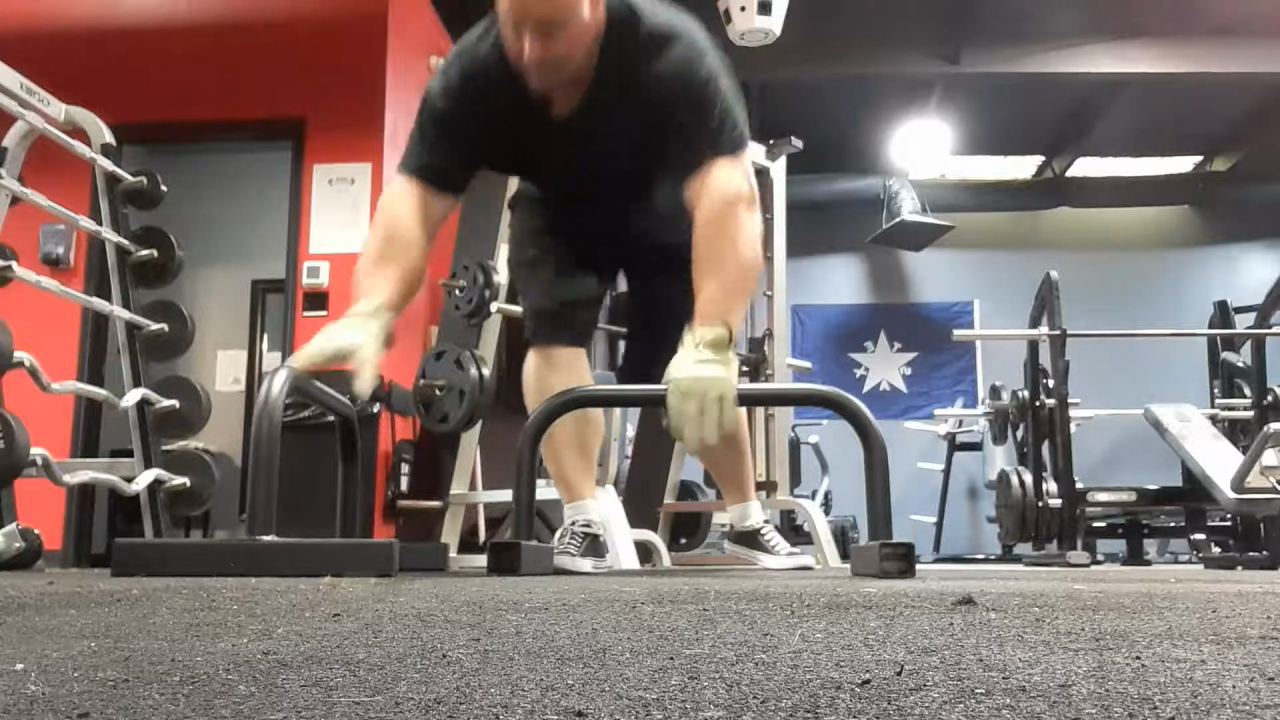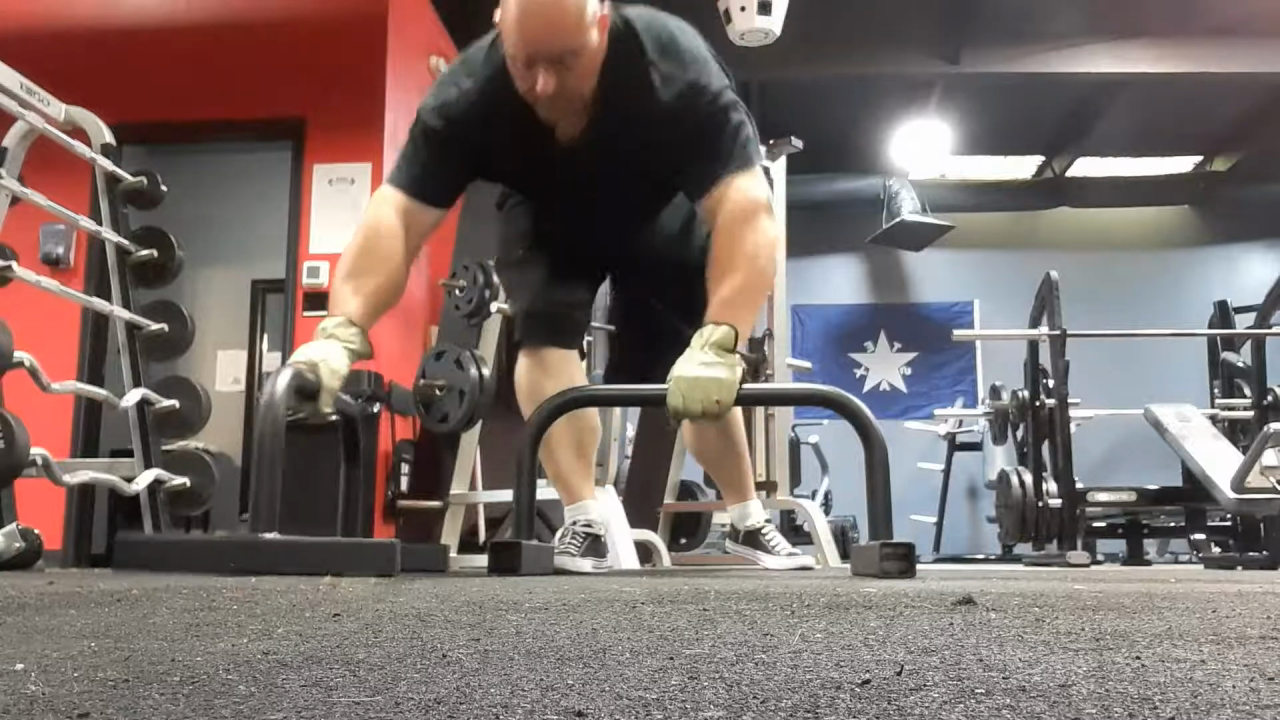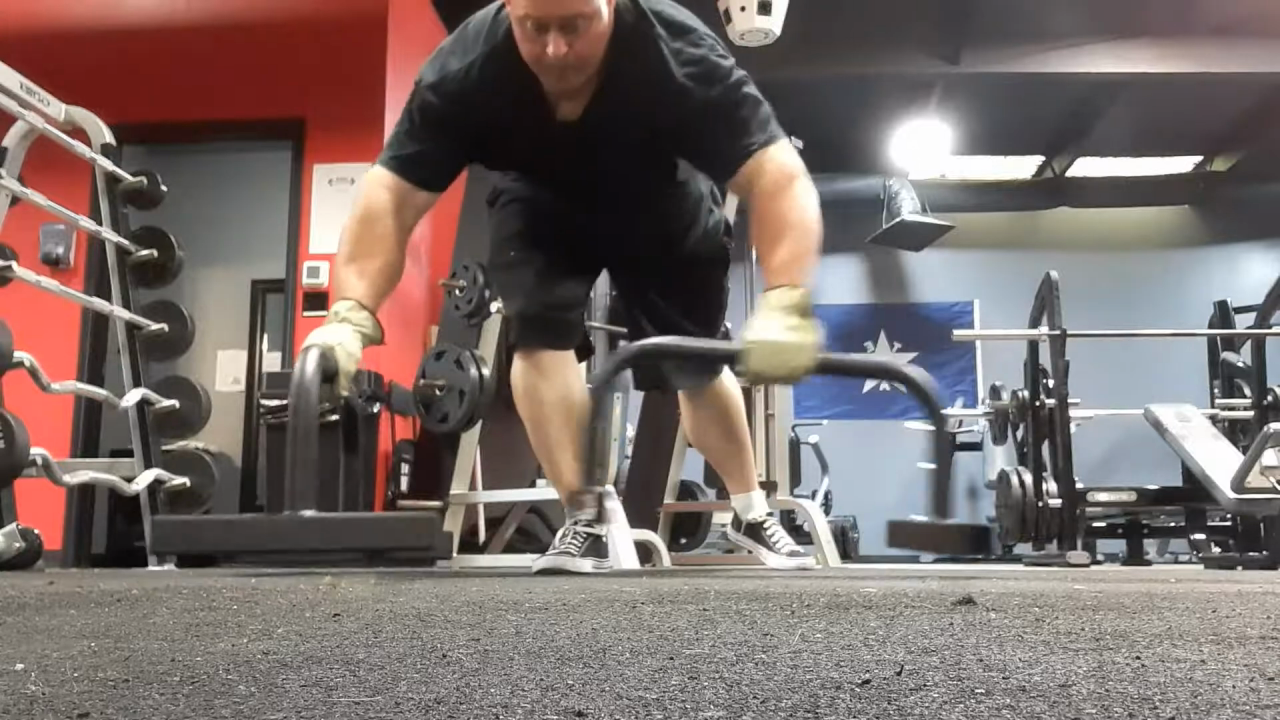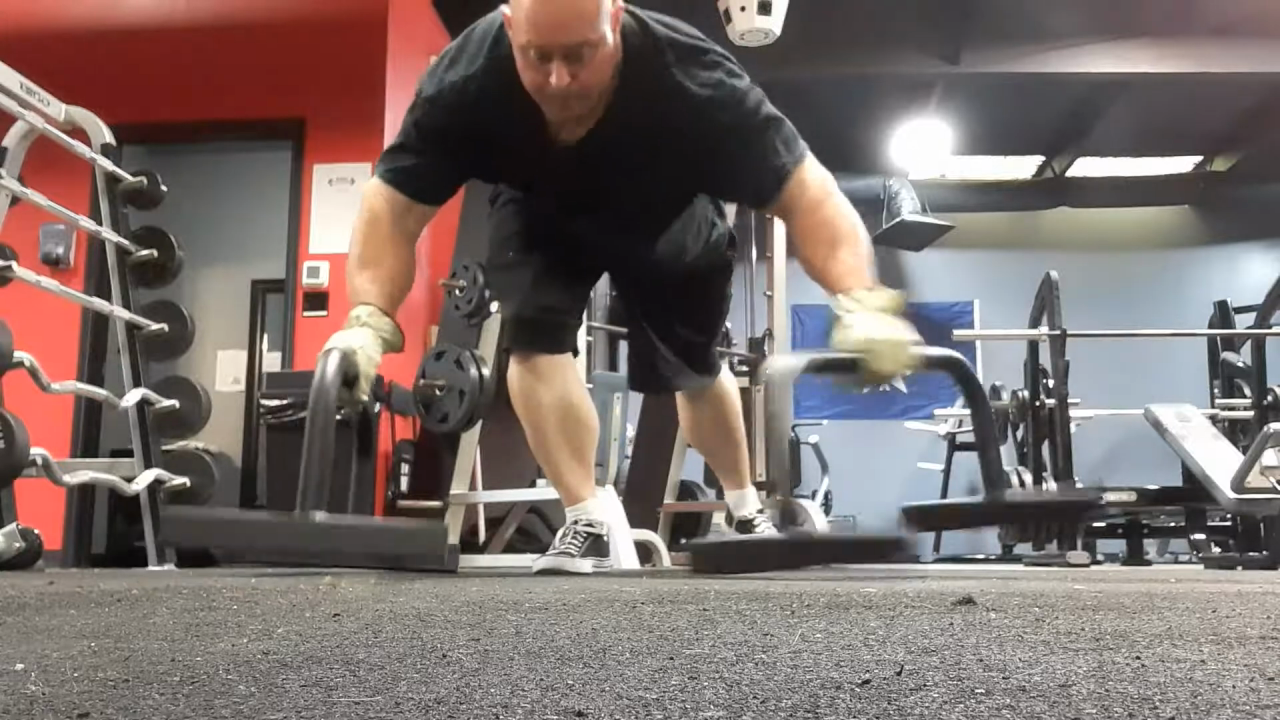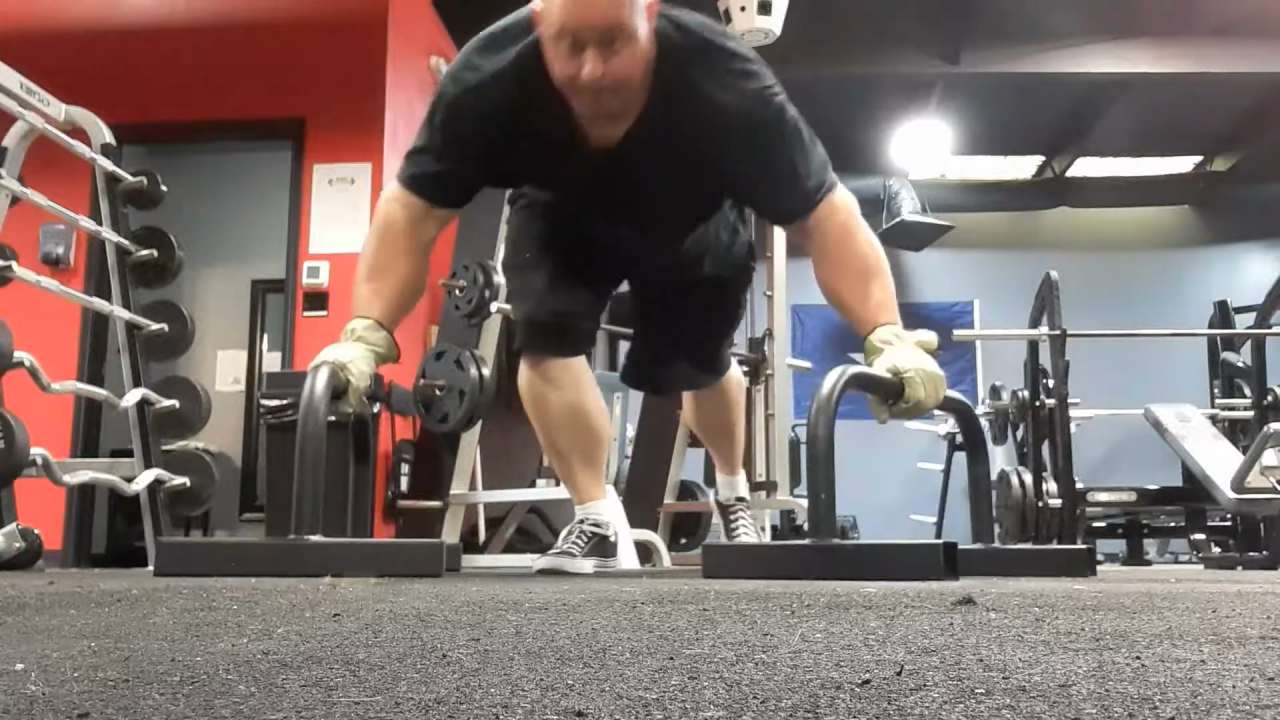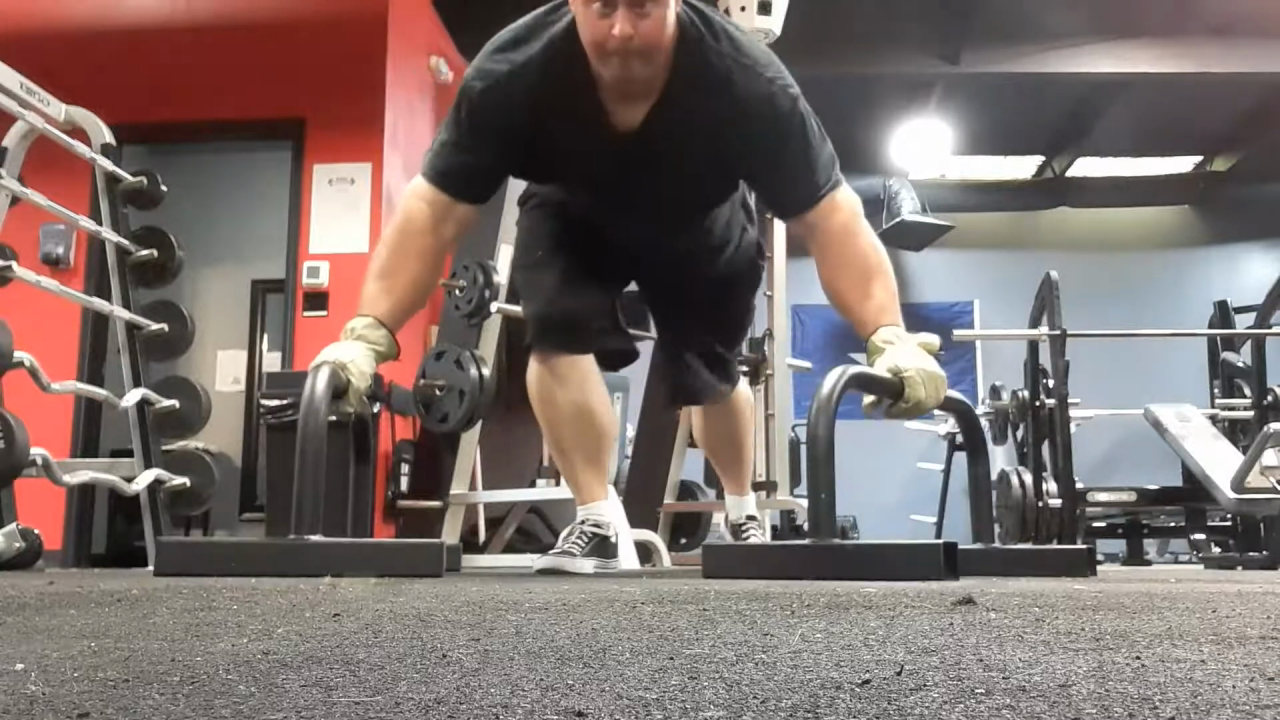
dt=0.2s
person 1, frame 1
left shoulder: (671, 54)
right shoulder: (474, 74)
left elbow: (730, 201)
right elbow: (414, 198)
left wrist: (710, 339)
right wrist: (368, 318)
left hip: (669, 210)
right hip: (557, 209)
left knee: (697, 369)
right knee: (554, 332)
left ankle: (747, 521)
right ankle: (582, 525)
person 1, frame 2
left shoulder: (677, 74)
right shoulder: (468, 95)
left elbow: (747, 207)
right elbow: (400, 216)
left wrist: (718, 344)
right wrist: (342, 334)
left hip: (664, 220)
right hip: (549, 217)
left knee: (703, 381)
right knee: (545, 335)
left ankle: (749, 521)
right ankle: (584, 524)
person 1, frame 3
left shoulder: (679, 52)
right shoulder: (464, 69)
left elbow: (776, 176)
right elbow: (392, 196)
left wrist: (784, 306)
right wrist: (351, 317)
left hip: (666, 210)
right hip: (543, 208)
left knee: (696, 361)
right knee: (540, 334)
left ankle: (751, 514)
right ankle: (584, 524)
person 1, frame 4
left shoulder: (692, 78)
right shoulder: (466, 81)
left elbow: (804, 191)
right elbow: (393, 207)
left wrist: (864, 303)
right wrist: (369, 322)
left hip: (672, 222)
right hip: (543, 217)
left knee: (694, 367)
right knee: (534, 338)
left ankle: (747, 512)
right ankle: (587, 524)
person 1, frame 5
left shoulder: (726, 85)
right shoulder: (488, 80)
left elbow: (825, 217)
right elbow: (411, 214)
left wrist: (889, 339)
right wrist: (366, 336)
left hip: (693, 231)
right hip: (563, 221)
left knee: (703, 367)
right knee: (547, 339)
left ankle: (731, 490)
right ankle: (593, 523)
person 1, frame 6
left shoulder: (743, 77)
right shoulder: (515, 68)
left elbow: (827, 218)
right elbow: (434, 210)
left wrist: (890, 338)
right wrist: (369, 335)
left hip: (701, 229)
right hip: (574, 218)
left knee: (714, 374)
right knee: (557, 337)
left ankle: (742, 513)
right ankle: (595, 523)
